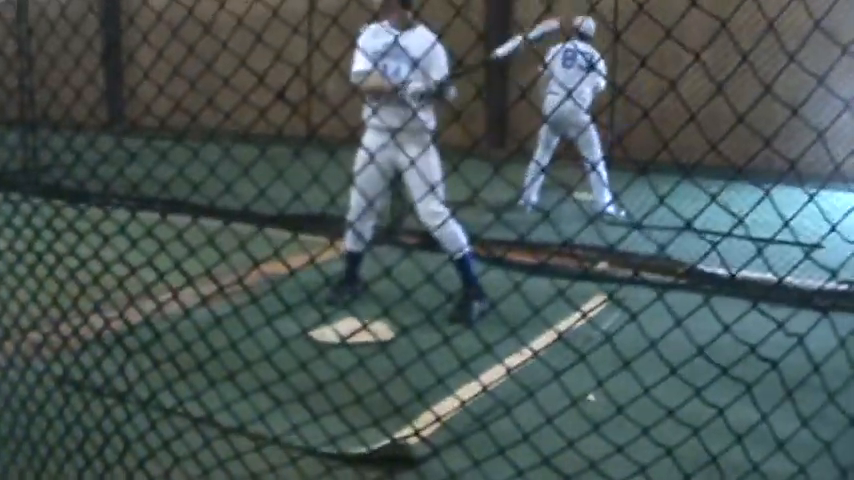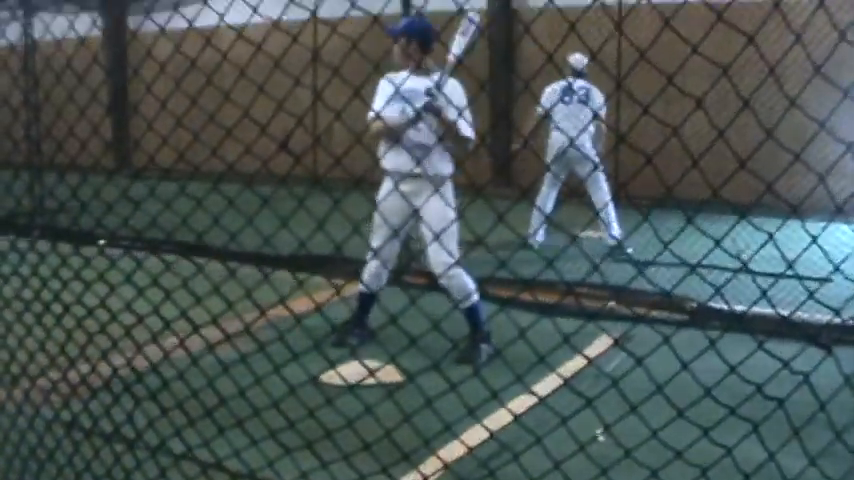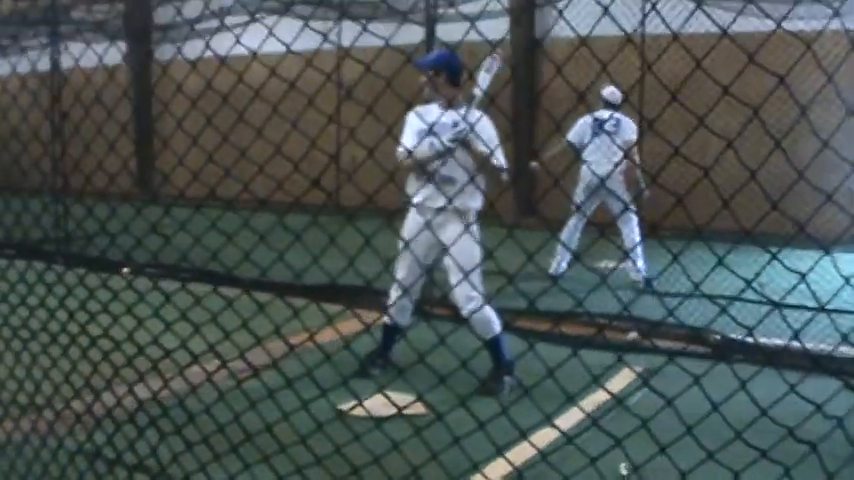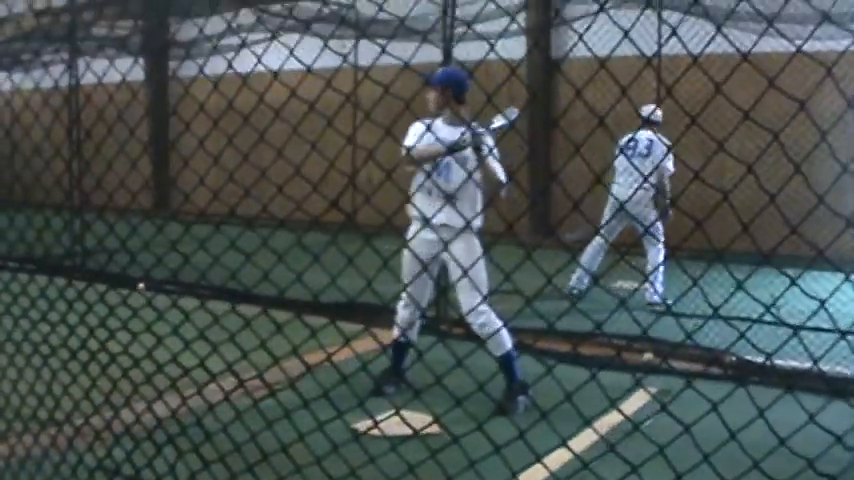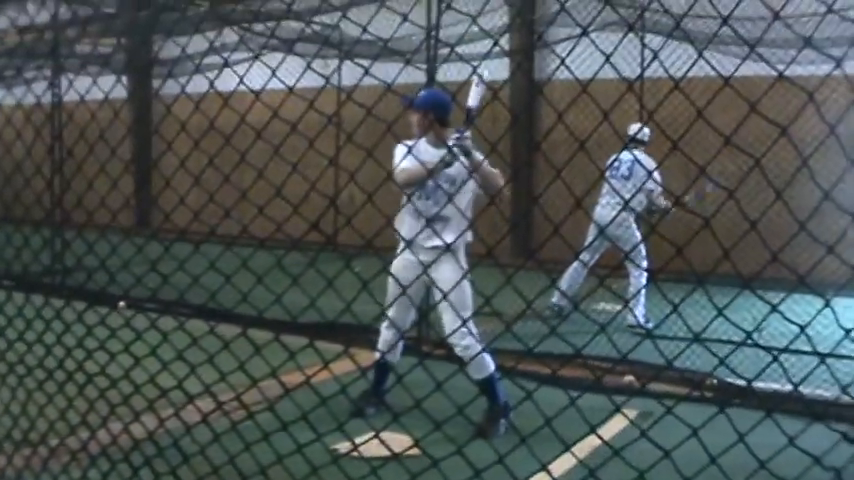
dt=0.3s
person 1, frame 1
left shoulder: (428, 41)
right shoulder: (371, 34)
left elbow: (446, 93)
right elbow: (362, 80)
left wrist: (439, 92)
right wrist: (402, 87)
left hip: (416, 139)
right hip: (377, 136)
left knee: (436, 214)
right knee: (360, 210)
left ankle: (473, 290)
right ankle: (350, 279)
person 1, frame 2
left shoulder: (448, 87)
right shoulder: (389, 84)
left elbow: (465, 141)
right elbow: (375, 129)
left wrist: (439, 114)
right wrist: (411, 117)
left hip: (434, 186)
right hip: (395, 183)
left knee: (445, 263)
right knee: (380, 254)
left ankle: (480, 334)
right ankle: (360, 321)
person 1, frame 3
left shoulder: (477, 120)
right shoulder: (418, 116)
left elbow: (498, 170)
right elbow: (406, 162)
left wrist: (468, 145)
right wrist: (441, 150)
left hip: (459, 219)
right hip: (420, 215)
left knee: (470, 298)
right knee: (403, 287)
left ankle: (503, 366)
right ankle: (383, 352)
person 1, frame 4
left shoulder: (480, 136)
right shoulder: (422, 127)
right elbow: (409, 155)
left wrist: (478, 151)
right wrist: (452, 145)
left hip: (462, 233)
right hip: (422, 229)
left knee: (478, 310)
right knee: (410, 303)
left ankle: (516, 384)
right ankle: (395, 370)
person 1, frame 5
left shoulder: (467, 153)
right shoulder: (407, 149)
left elbow: (499, 186)
right elbow: (402, 179)
left wrist: (470, 157)
right wrist: (442, 162)
left hip: (448, 255)
right hip: (410, 251)
left knee: (462, 333)
right knee: (393, 324)
left ankle: (498, 406)
right ankle: (376, 391)
person 2, frame 1
left shoulder: (557, 50)
right shoulder: (596, 58)
left elbow: (545, 75)
right elbow: (598, 90)
left hip: (553, 107)
right hip: (577, 110)
left knee: (542, 154)
right knee: (594, 158)
left ankle: (528, 198)
right ankle: (605, 205)
person 2, frame 2
left shoulder: (554, 88)
right shoulder: (594, 92)
left elbow: (539, 116)
right elbow: (601, 121)
left wrist: (523, 140)
right wrist: (599, 146)
left hip: (558, 142)
right hip: (583, 145)
left knee: (549, 188)
right knee: (600, 192)
left ankle: (535, 236)
right ankle: (615, 238)
person 2, frame 3
left shoulder: (587, 120)
right shoulder: (627, 123)
left elbow: (567, 145)
right elbow: (631, 151)
right wrist: (641, 181)
left hip: (589, 176)
right hip: (613, 178)
left knee: (576, 220)
right knee: (630, 223)
left ankle: (557, 268)
right ankle: (639, 273)
person 2, frame 4
left shoulder: (625, 140)
right shoulder: (663, 144)
right elbow: (663, 178)
right wrist: (665, 205)
left hip: (617, 195)
right hip: (641, 199)
left knee: (602, 239)
right knee: (656, 244)
left ankle: (577, 284)
right ankle: (655, 294)
person 2, frame 5
left shoulder: (614, 159)
right shoulder: (647, 163)
right elbow: (654, 197)
right wrist: (665, 205)
left hip: (601, 215)
right hip: (622, 220)
left knee: (584, 259)
right knee: (639, 267)
left ankle: (559, 301)
right ankle: (637, 317)
